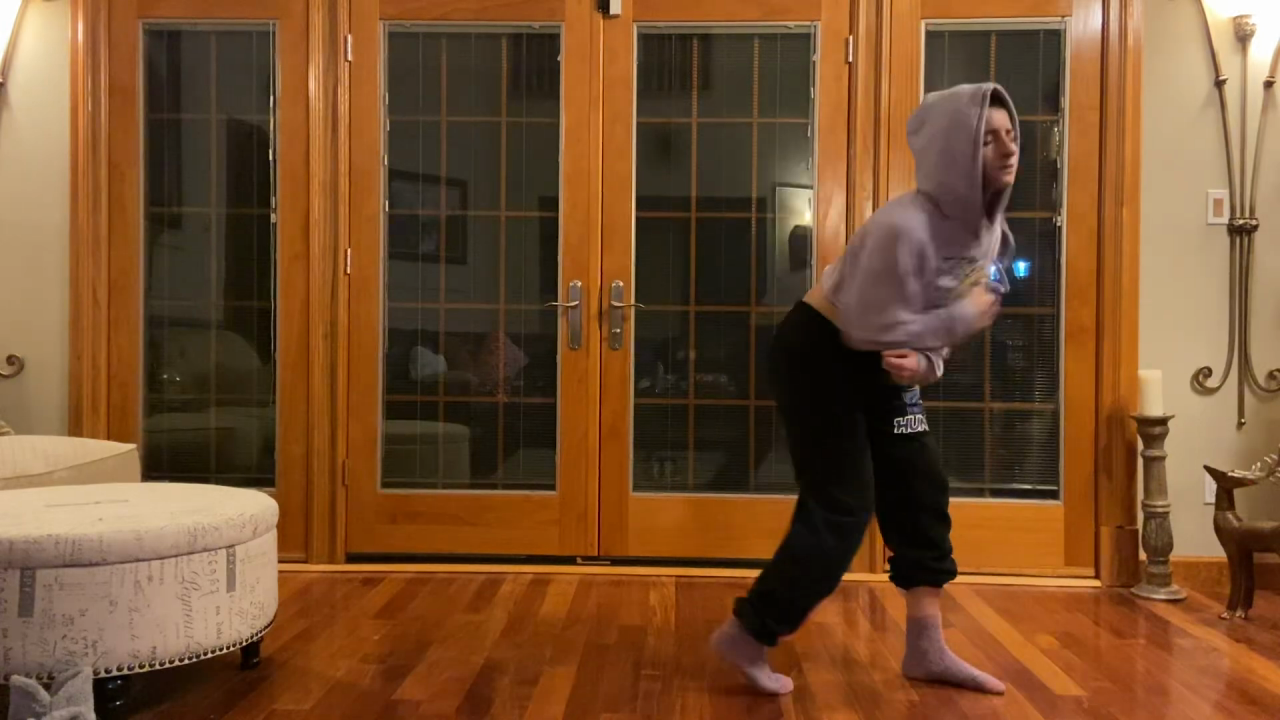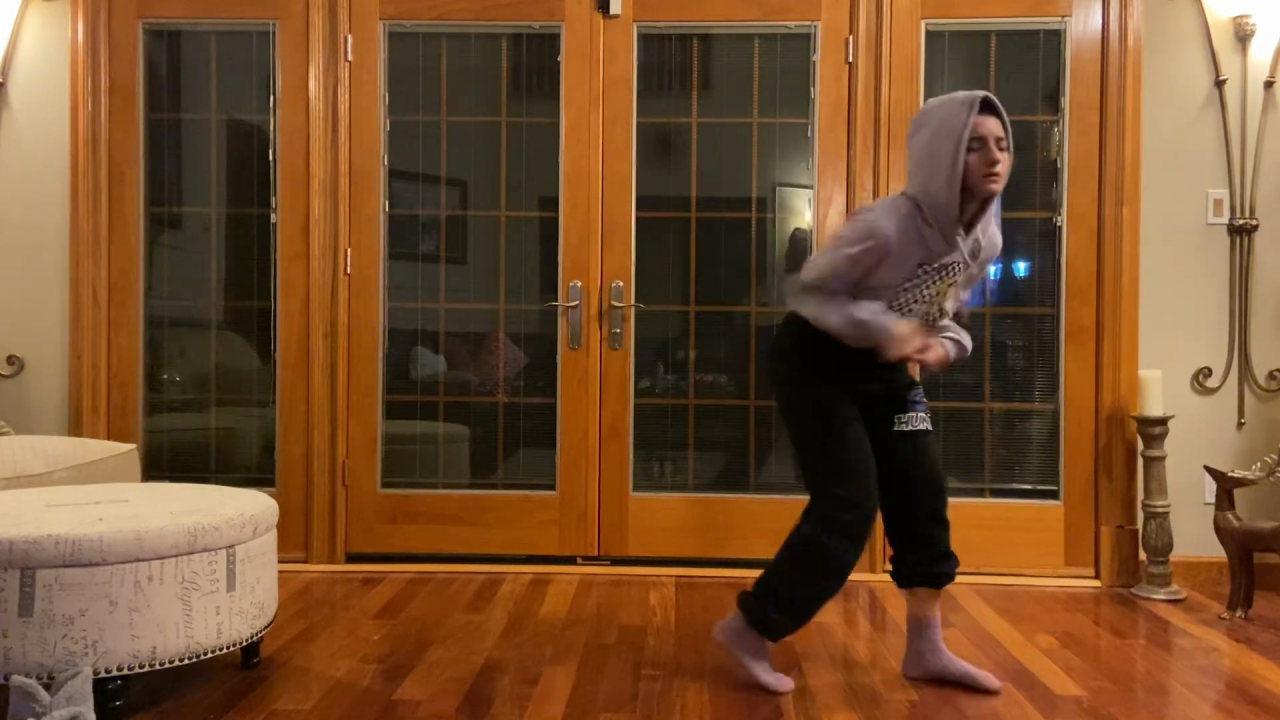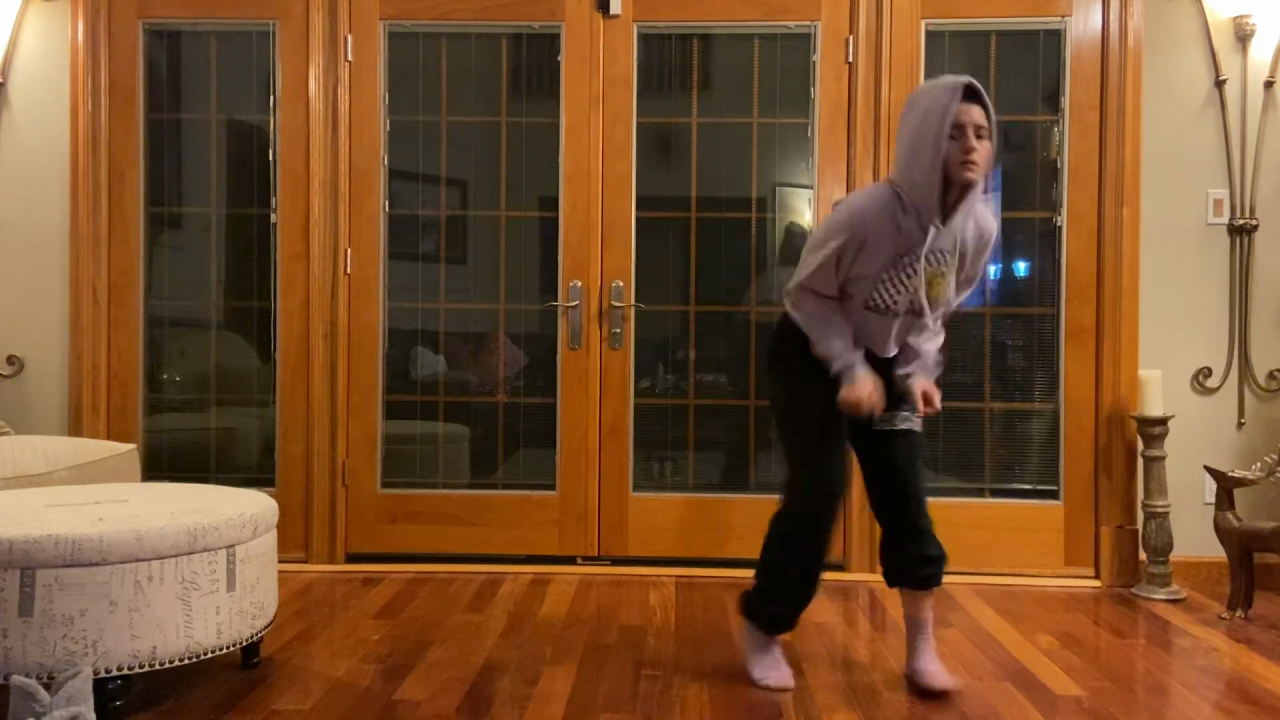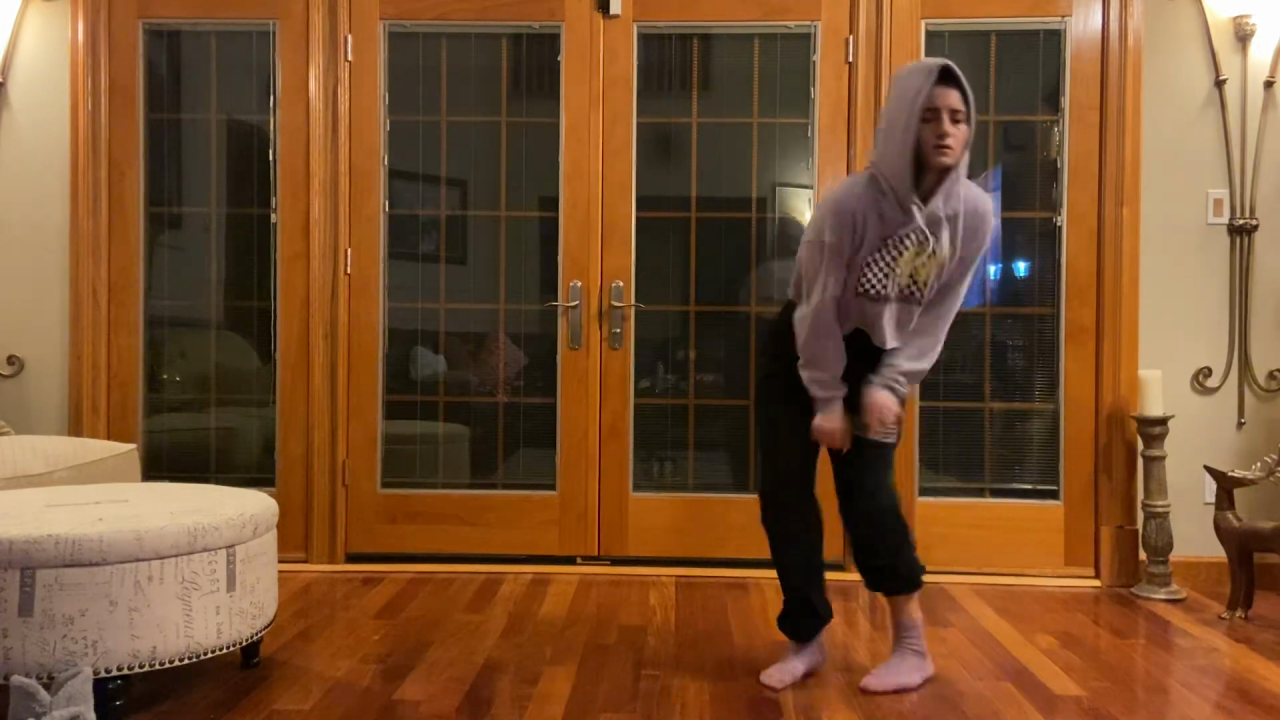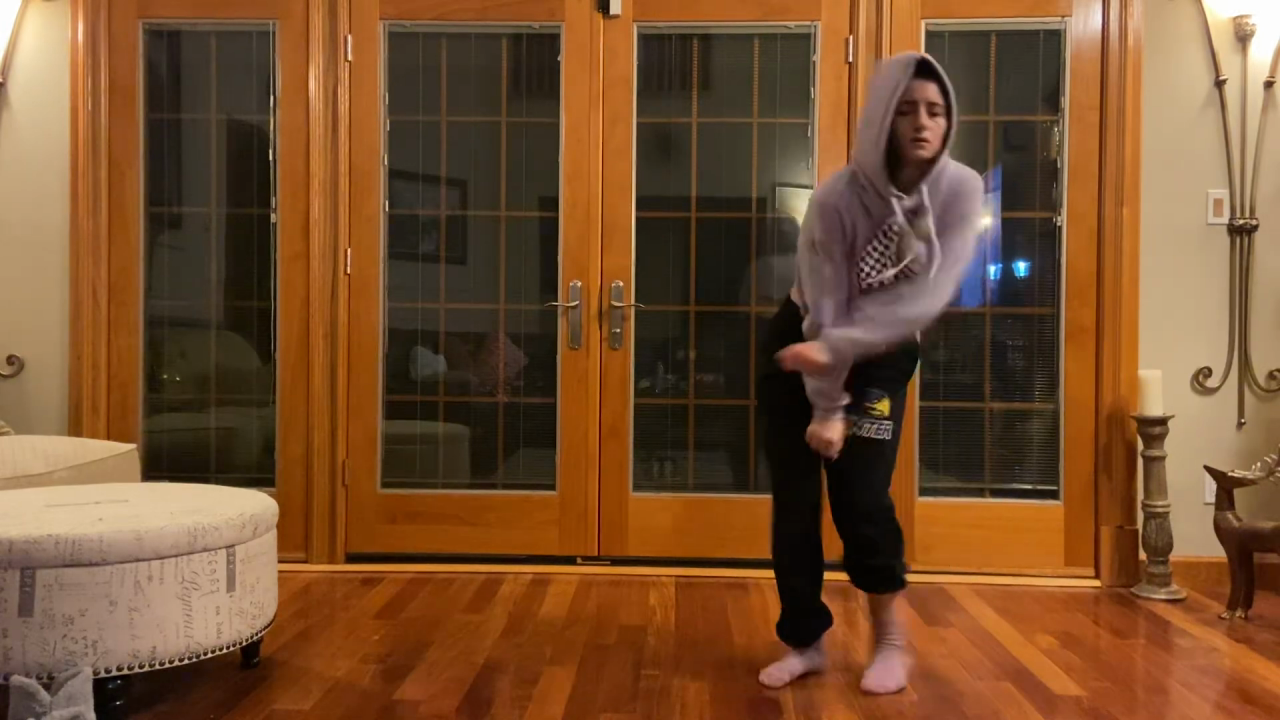
dt=0.1s
person 1, frame 1
left shoulder: (991, 233)
right shoulder: (909, 227)
left elbow: (940, 322)
right elbow: (870, 325)
left wrist: (923, 357)
right wrist: (961, 319)
left hip: (880, 365)
right hip: (818, 357)
left knee: (922, 490)
right knee: (843, 506)
left ankle: (927, 647)
right ankle: (746, 634)
person 1, frame 2
left shoulder: (985, 238)
right shoulder: (886, 226)
right elbow: (809, 292)
left wrist: (945, 341)
right wrist: (884, 326)
left hip: (880, 366)
right hip: (817, 359)
left knee: (921, 490)
right knee: (848, 501)
left ankle: (925, 648)
right ankle: (750, 627)
person 1, frame 3
left shoulder: (979, 228)
right shoulder: (867, 214)
left elbow: (933, 312)
right elbow: (805, 294)
left wrist: (923, 371)
right wrist: (850, 370)
left hip: (887, 362)
right hip: (811, 357)
left knee: (902, 494)
right knee: (818, 490)
left ankle: (921, 647)
right ankle: (762, 627)
person 1, frame 4
left shoulder: (973, 211)
right shoulder: (851, 203)
left elbow: (934, 312)
right elbow: (817, 310)
left wrist: (891, 385)
right wrist: (826, 402)
left hip: (880, 359)
right hip: (803, 352)
left knee: (870, 497)
right knee: (786, 491)
left ankle: (911, 646)
right ankle: (806, 638)
person 1, frame 5
left shoulder: (961, 192)
right shoulder: (839, 197)
left elbow: (926, 298)
right elbow: (823, 302)
left wrist: (837, 344)
right wrist: (824, 408)
left hip: (880, 353)
right hip: (798, 343)
left knee: (861, 495)
right knee: (794, 495)
left ankle: (892, 643)
right ankle: (803, 638)
